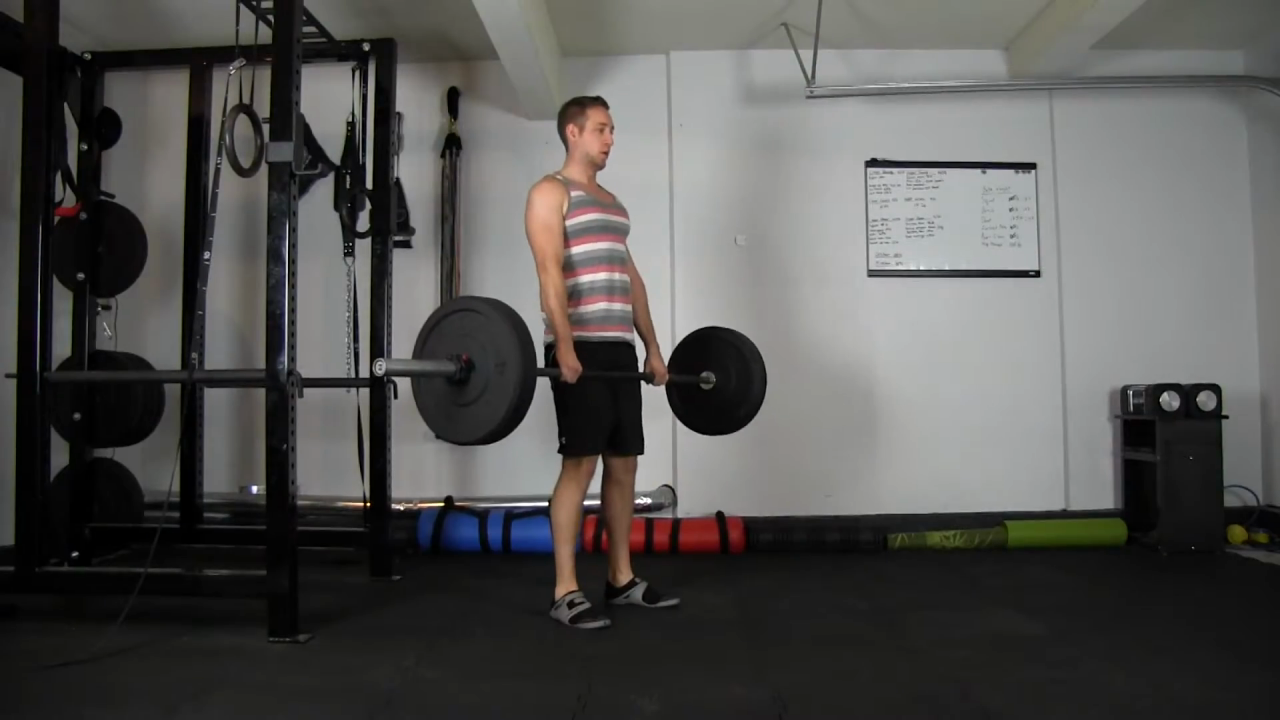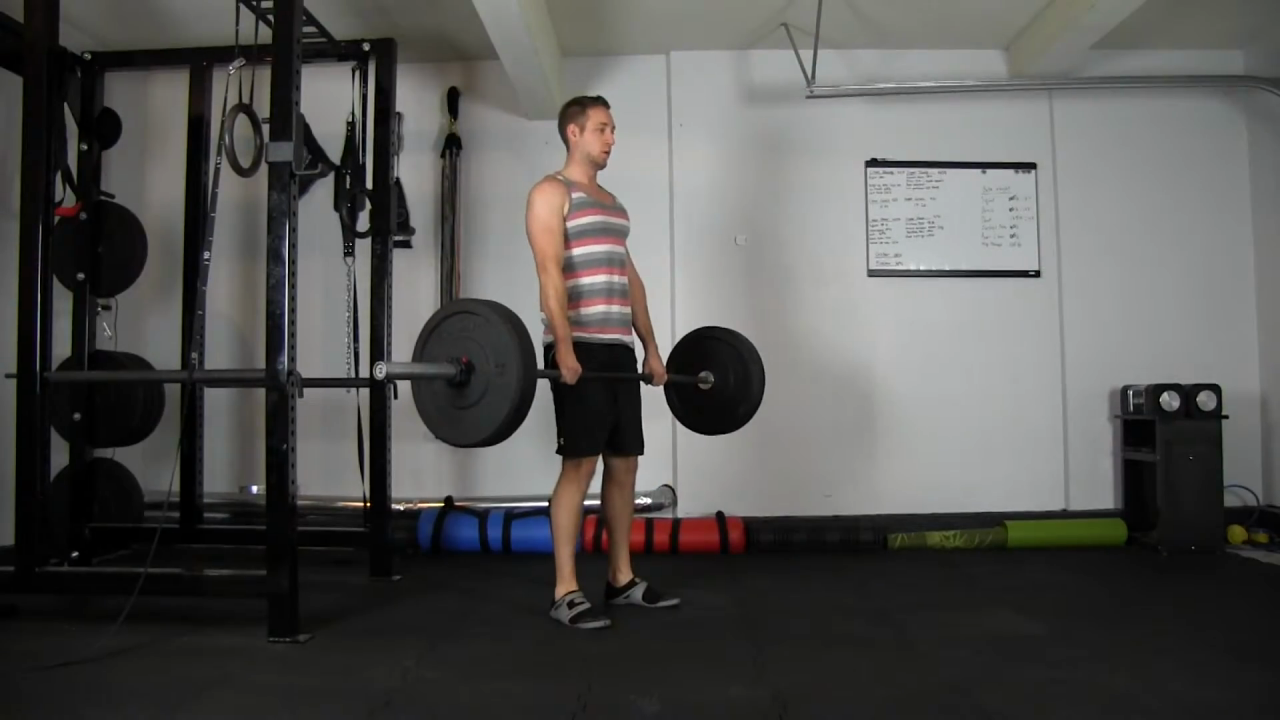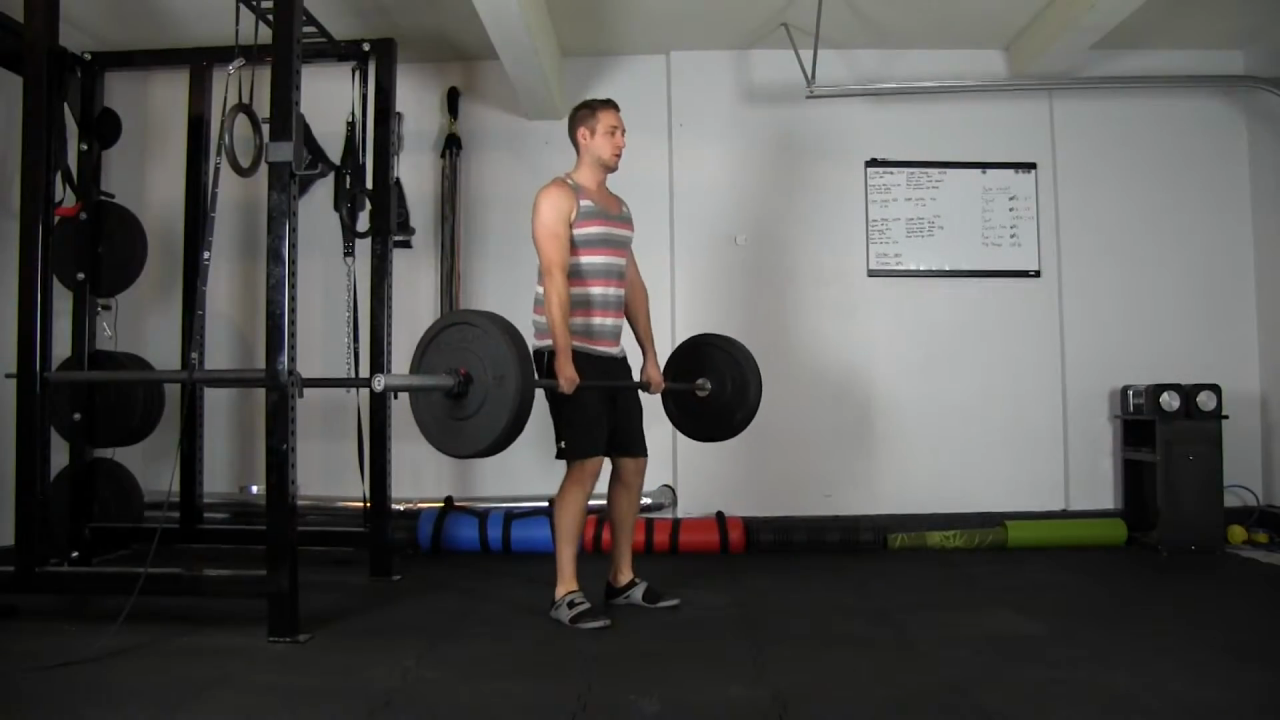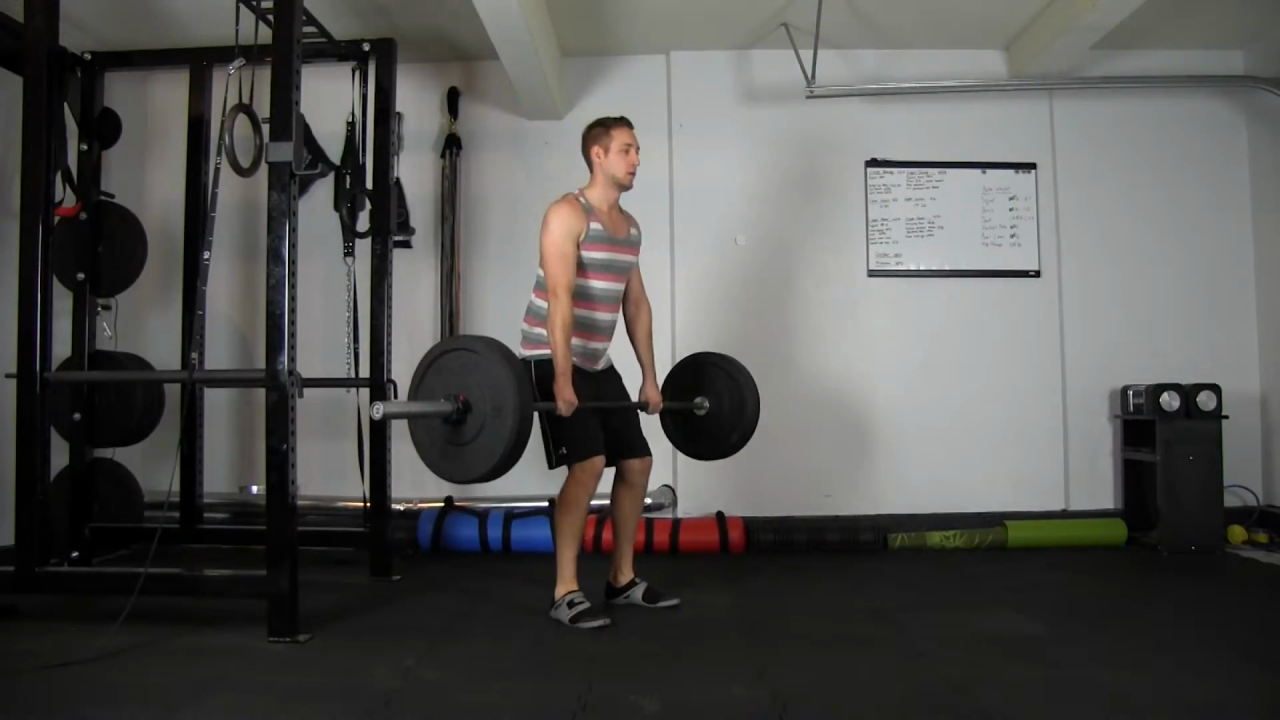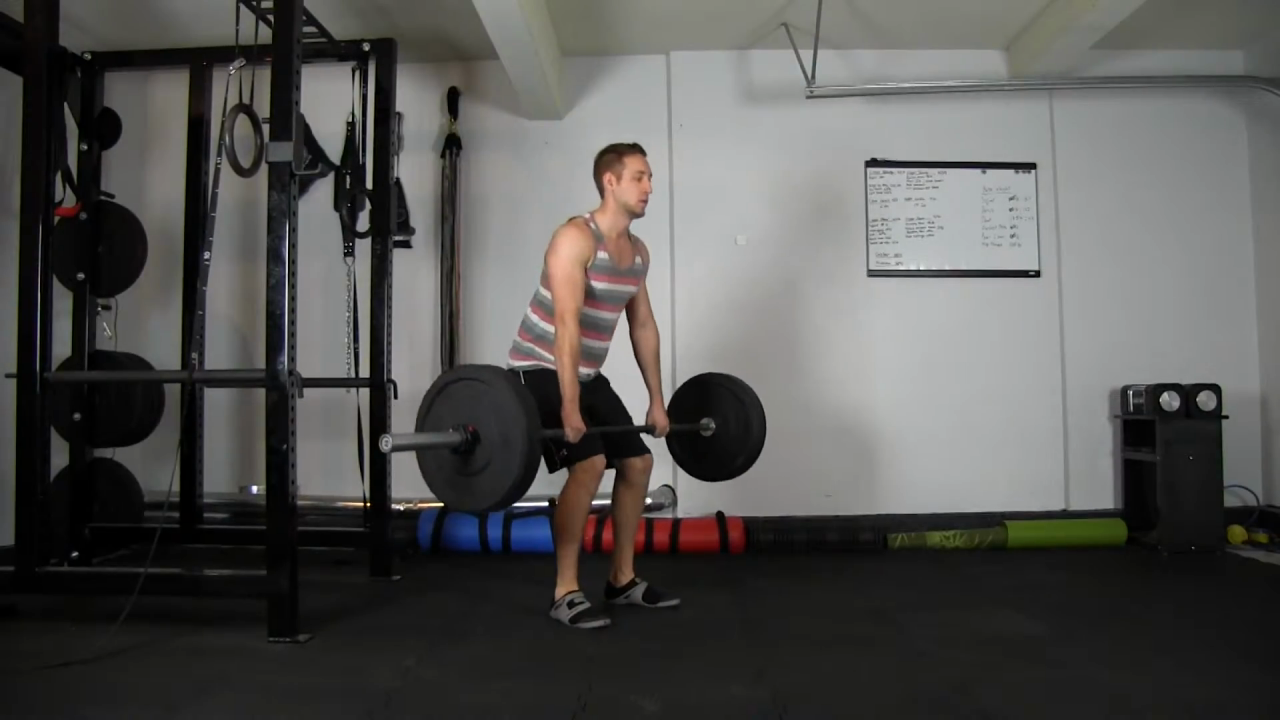
dt=0.3s
person 1, frame 1
left shoulder: (611, 201)
right shoulder: (551, 193)
right elbow: (550, 274)
left wrist: (652, 347)
right wrist: (565, 346)
left hip: (620, 348)
right hip: (581, 348)
left knee: (623, 462)
right knee: (580, 464)
left ankle: (622, 578)
right ankle: (566, 592)
person 1, frame 2
left shoulder: (610, 201)
right shoulder: (551, 193)
right elbow: (550, 275)
left wrist: (651, 347)
right wrist: (564, 347)
left hip: (619, 349)
right hip: (579, 349)
left knee: (624, 464)
right knee: (580, 465)
left ankle: (622, 579)
right ankle: (565, 592)
person 1, frame 3
left shoulder: (619, 207)
right shoulder: (558, 196)
left elbow: (633, 284)
right elbow: (555, 278)
left wrist: (649, 356)
right wrist: (563, 356)
left hip: (610, 355)
right hip: (569, 354)
left knee: (631, 462)
right knee: (585, 464)
left ankle: (622, 580)
right ankle: (565, 593)
person 1, frame 4
left shoulder: (630, 226)
right shoulder: (567, 213)
left elbow: (636, 304)
right elbow: (559, 298)
left wrist: (649, 377)
right wrist: (561, 377)
left hip: (599, 365)
right hip: (552, 363)
left knee: (636, 463)
right knee: (587, 465)
left ankle: (623, 578)
right ankle: (566, 592)
person 1, frame 5
left shoulder: (638, 252)
right shoulder: (575, 238)
left elbow: (643, 326)
right elbow: (566, 322)
left wrist: (657, 400)
right wrist: (568, 404)
left hip: (587, 372)
right hip: (538, 369)
left knee: (637, 461)
right knee: (589, 463)
left ankle: (622, 579)
right ankle: (566, 594)
